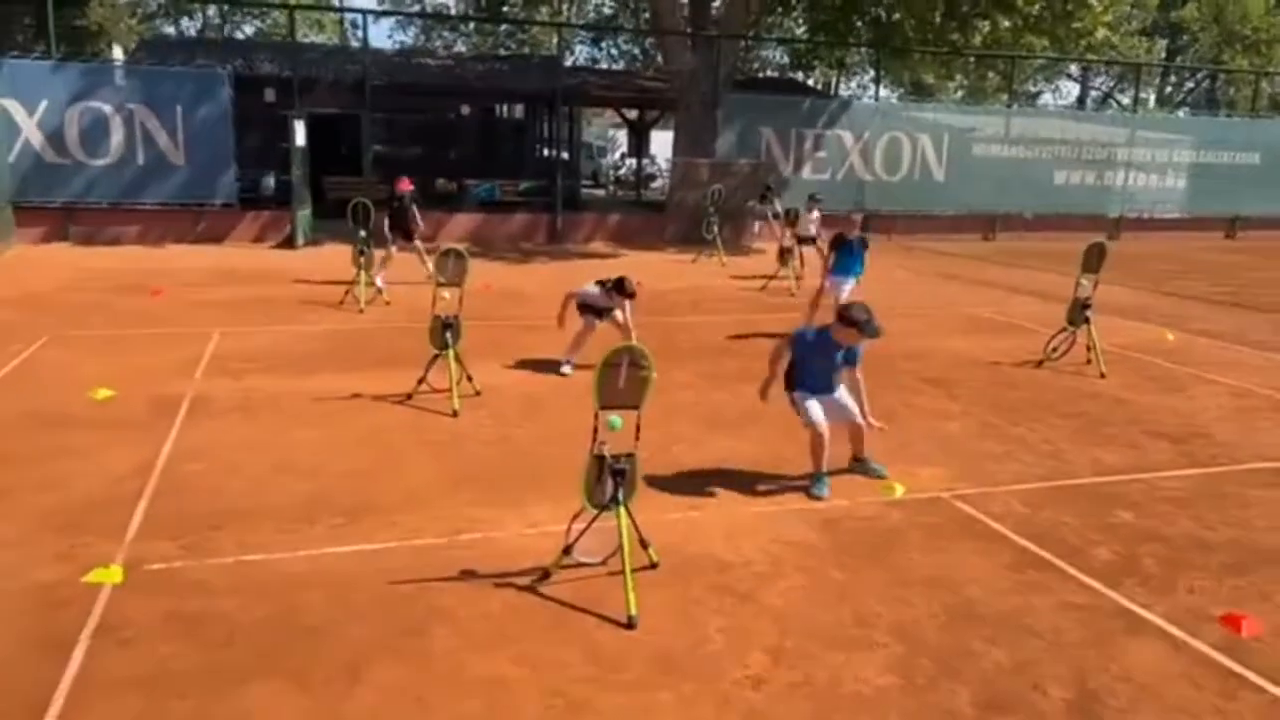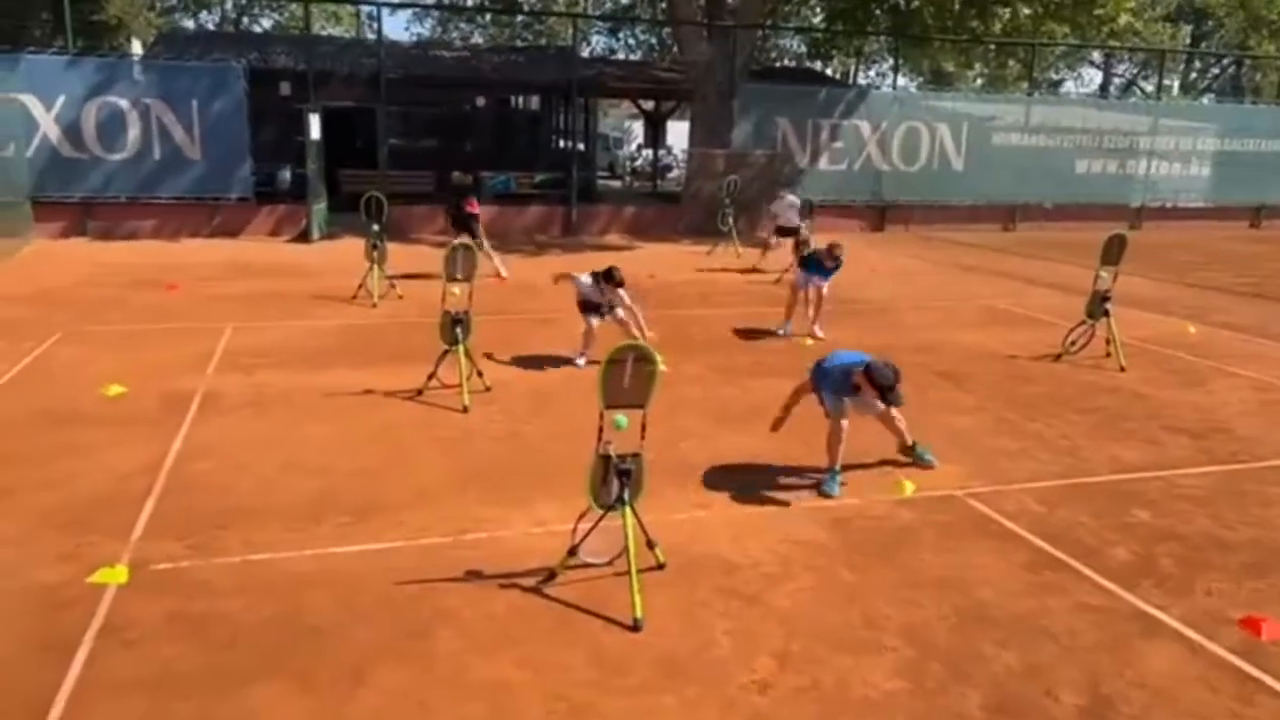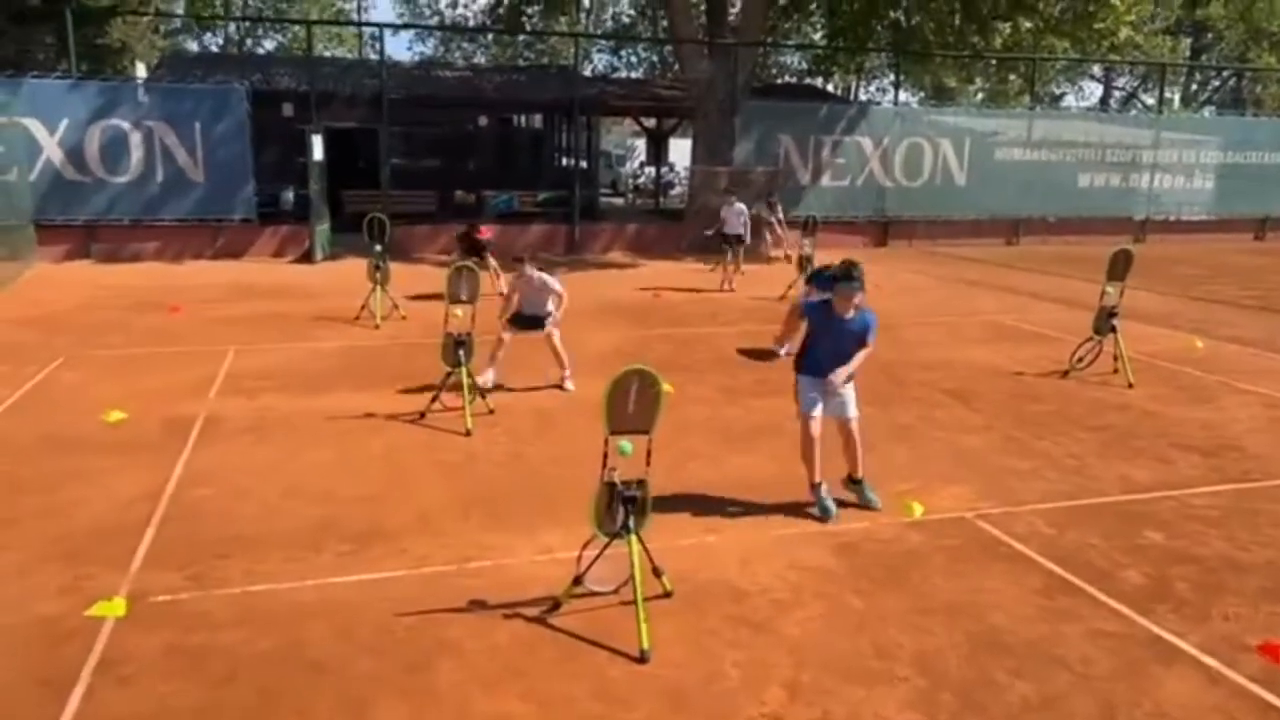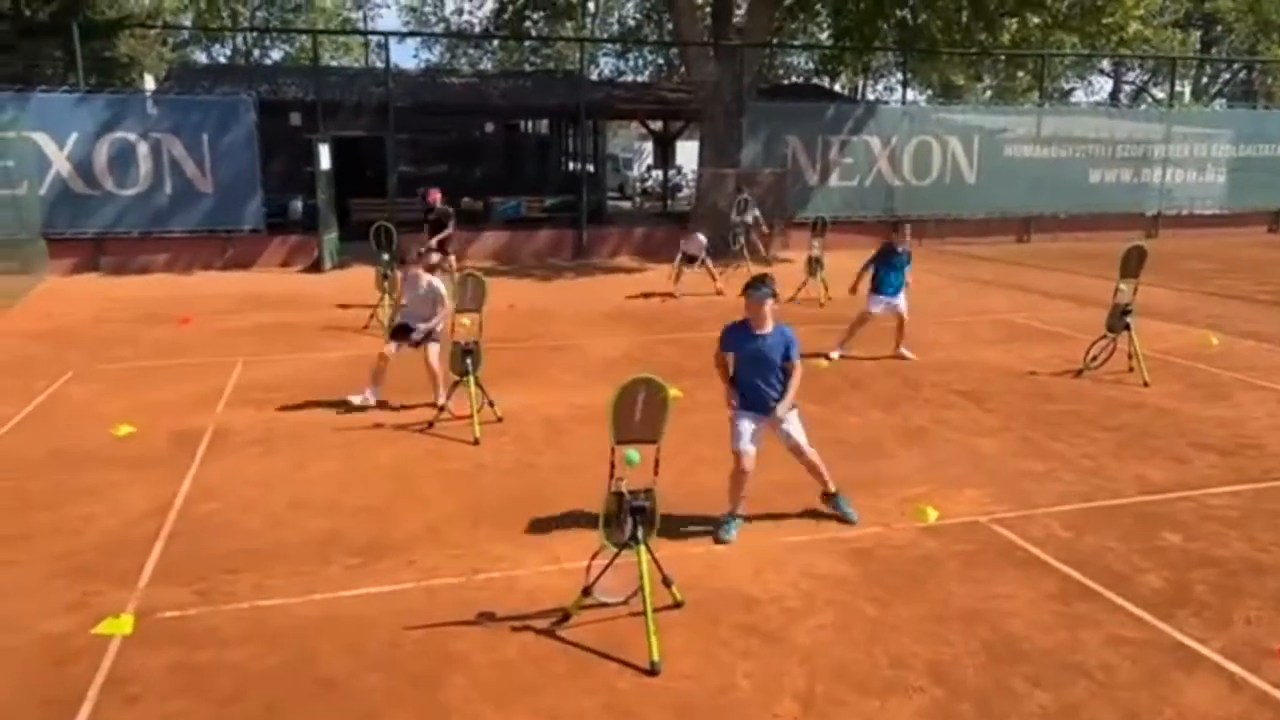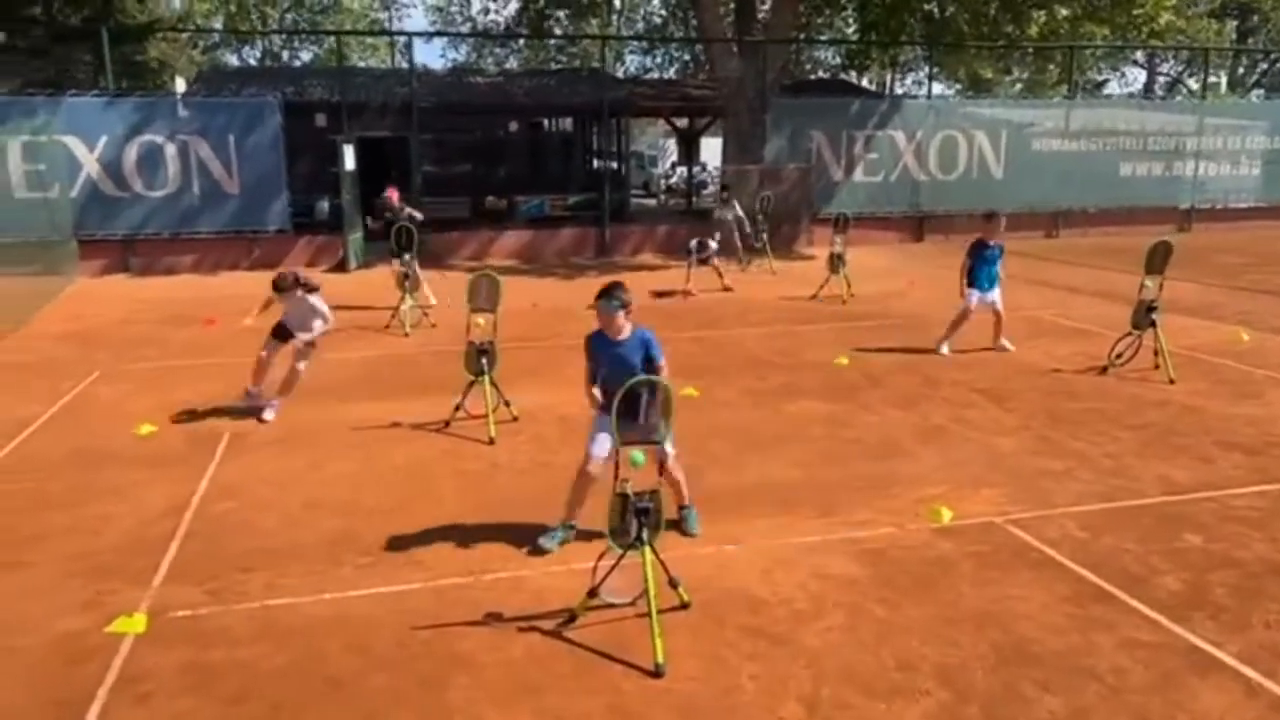
dt=0.4s
person 1, frame 1
left shoulder: (852, 346)
right shoulder: (808, 339)
left elbow: (856, 378)
right elbow: (779, 350)
left wrist: (866, 414)
right wrist: (769, 380)
left hip: (831, 389)
right hip: (804, 390)
left knee: (858, 424)
right knee: (821, 431)
left ankle: (860, 460)
right ankle: (819, 477)
person 1, frame 2
left shoulder: (877, 375)
right shoulder: (831, 375)
left elbow: (893, 392)
right elbow: (803, 388)
left wrist: (890, 409)
right wrist: (784, 413)
left hip: (857, 385)
right hip: (830, 387)
left knee: (889, 416)
right knee: (840, 424)
left ankle: (909, 446)
right ankle: (832, 473)
person 1, frame 3
left shoulder: (866, 319)
right shoulder: (816, 308)
left elbow: (866, 348)
right elbow: (795, 310)
left wrist: (846, 371)
right wrist: (784, 337)
left hip: (842, 379)
right hip: (810, 377)
left knee: (850, 432)
right knee: (811, 431)
left ankle: (857, 481)
right ankle: (818, 490)
person 1, frame 4
left shoulder: (785, 335)
right shoulder: (733, 332)
left elbow: (795, 370)
right elbow: (720, 359)
left wrist: (786, 404)
right wrist: (728, 388)
left hip: (779, 408)
right hip: (745, 409)
left knee: (807, 455)
right knee: (744, 465)
left ankle: (832, 496)
right ankle: (734, 516)
person 1, frame 5
left shoulder: (644, 339)
right shoulder: (593, 341)
left elbow: (662, 370)
right wrist: (591, 390)
right hip: (608, 414)
left knee: (668, 466)
right knee: (589, 469)
left ankle: (685, 509)
right ankle: (567, 526)
